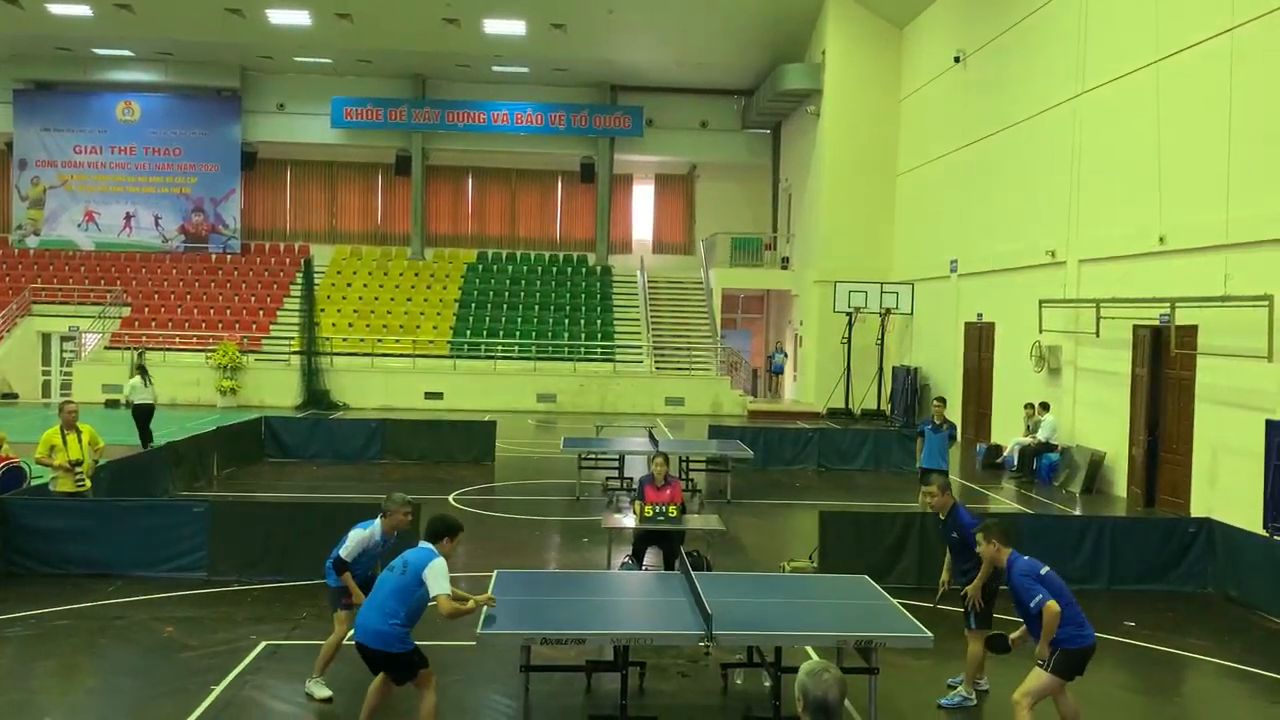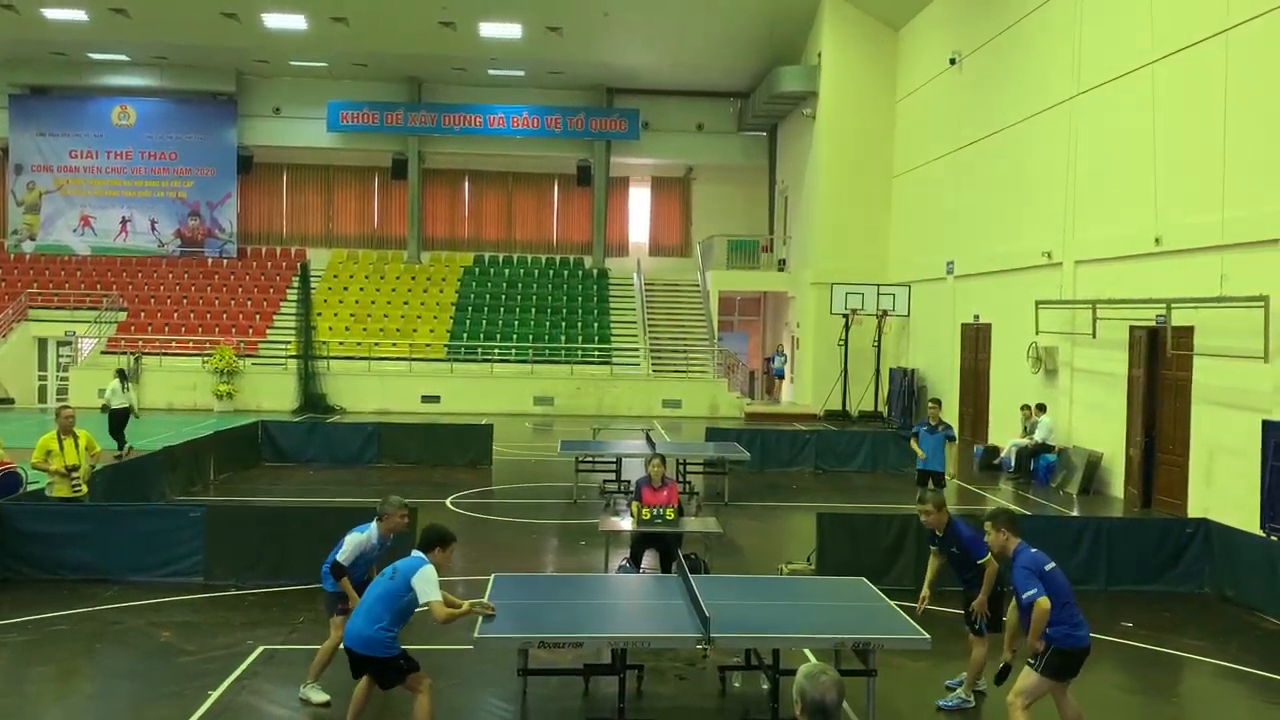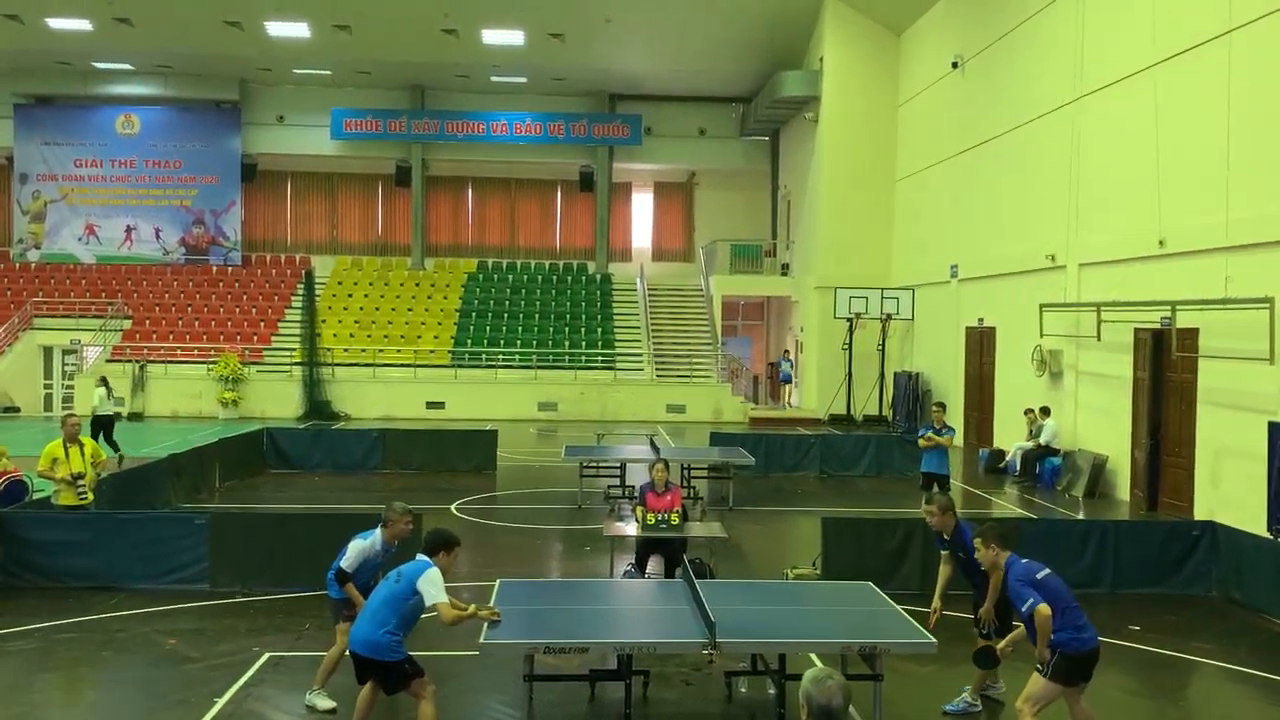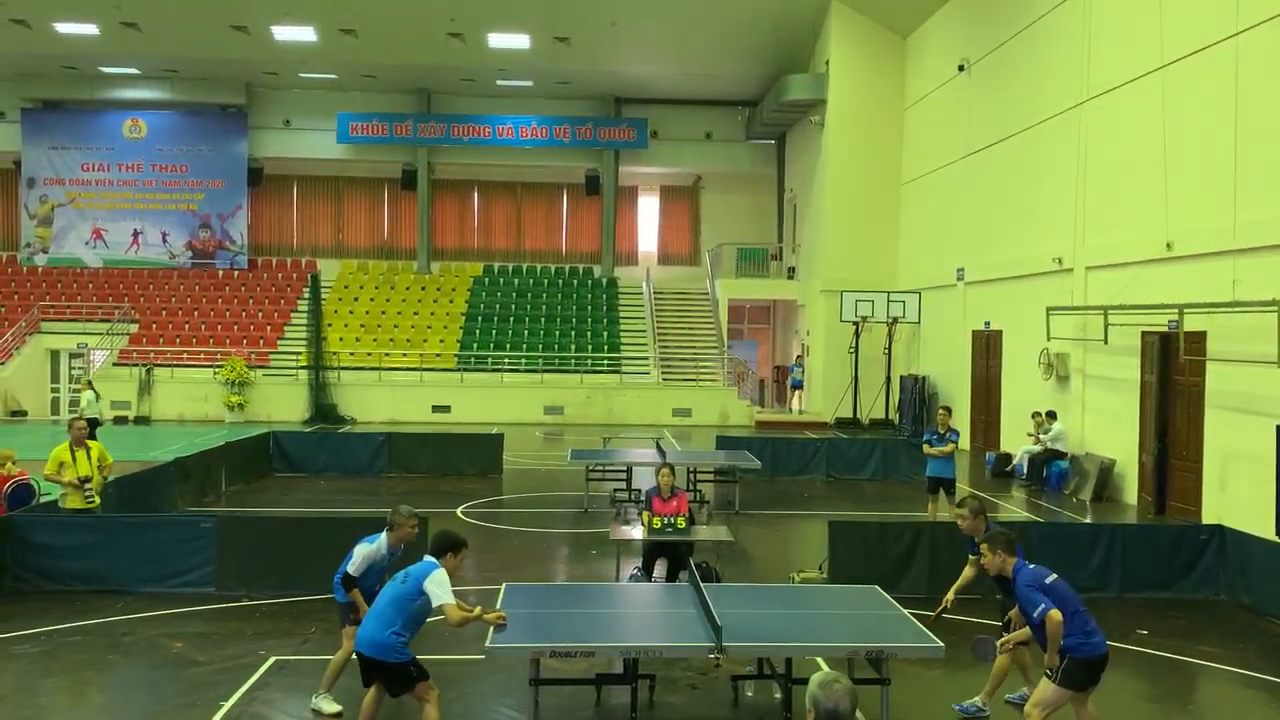
dt=0.4s
person 1, frame 1
left shoulder: (965, 520)
right shoulder: (942, 514)
left wrist: (977, 585)
right wrist: (947, 571)
left hip: (981, 582)
right hip: (967, 579)
left knee: (974, 634)
right knee: (975, 632)
left ankle: (967, 692)
right ankle: (978, 677)
person 1, frame 2
left shoulder: (964, 534)
right shoulder: (934, 530)
left elbow: (992, 566)
right elbow: (936, 555)
left wrist: (983, 598)
right wrist: (926, 586)
left hip: (987, 588)
right hip: (969, 585)
left knee: (979, 638)
right knee: (973, 633)
left ankle: (965, 694)
right ankle: (973, 677)
person 1, frame 3
left shoulder: (969, 538)
right shoulder: (942, 533)
left elbow: (997, 572)
right elbow: (947, 563)
left wrist: (989, 606)
right wrist: (938, 597)
left hip: (996, 593)
right hip: (980, 590)
left knee: (986, 643)
right knee: (985, 640)
left ankle: (972, 699)
right ankle: (991, 681)
person 1, frame 4
right shoulder: (974, 538)
right elbow: (973, 566)
left wrist: (1019, 609)
right wrist: (954, 590)
right hip: (1009, 596)
right knee: (1015, 645)
left ankle: (982, 702)
right ankle: (1031, 690)
person 2, frame 1
left shoulder: (391, 533)
right shoulder: (363, 533)
right elbow: (339, 565)
left wrist: (377, 579)
right wrist: (356, 593)
left hip: (362, 576)
right hip: (340, 579)
right knee: (342, 630)
right ankle: (314, 680)
person 2, frame 2
left shoulder: (387, 536)
right shoulder: (360, 537)
right elbow: (337, 569)
right wrist: (353, 598)
left hip: (358, 580)
right hip: (336, 583)
right knee: (338, 635)
right ankle: (309, 686)
person 2, frame 3
left shoulder: (391, 542)
right shoulder: (363, 544)
right elbow: (341, 576)
right wrist: (360, 602)
left hip: (364, 587)
right hip: (342, 590)
right knee: (344, 642)
right ankle: (315, 693)
person 2, frame 4
left shoulder: (397, 546)
right shoulder: (369, 547)
right elbow: (348, 580)
right wrist: (363, 608)
left hip: (371, 591)
right hip: (349, 594)
right knee: (350, 646)
right ankle: (320, 696)
person 3, frame 1
left shoulder: (1019, 573)
right shoulder: (1024, 564)
left elbow: (1052, 610)
left wrist: (1043, 645)
right wrist: (1021, 634)
left hip: (1068, 644)
right hip: (1081, 640)
left knee: (1022, 701)
right knee: (1057, 690)
person 3, frame 2
left shoulder: (1022, 565)
right shoulder: (1030, 556)
left elbow: (1043, 606)
right elbow: (1016, 606)
left wrist: (1033, 641)
right wrist: (1008, 647)
left hip: (1058, 644)
right hip: (1076, 640)
left knee: (1016, 702)
right knee: (1059, 693)
person 3, frame 3
left shoulder: (1015, 577)
right shoulder: (1026, 566)
left elbow: (1044, 613)
left wrist: (1041, 649)
right wrist: (1009, 640)
left hip: (1068, 649)
right hip: (1086, 644)
right knee: (1074, 699)
person 3, frame 4
left shoulder: (1024, 583)
right shoulder: (1033, 571)
left elbow: (1055, 619)
left wrist: (1051, 656)
right wrist: (1012, 638)
left hip: (1078, 654)
right hip: (1095, 649)
right knee: (1080, 702)
person 4, frame 1
left shoulder: (412, 555)
right shoulder: (435, 561)
right elbow: (446, 609)
left wrist: (472, 598)
right wrist: (470, 608)
left hip: (363, 631)
right hip: (389, 637)
left knee: (387, 675)
right knee: (428, 685)
person 4, frame 2
left shoulder: (406, 564)
right shoulder: (424, 568)
left elbow: (436, 595)
right elbow: (441, 615)
left wrist: (470, 606)
right wrist: (464, 611)
left hip: (353, 637)
right hip: (377, 642)
left knee: (371, 677)
right knee: (422, 687)
person 4, frame 3
left shoulder: (411, 568)
right shoulder: (429, 571)
left elbow: (442, 600)
right elbow: (448, 617)
left wrist: (477, 613)
right wrist: (470, 614)
left hip: (357, 641)
right hip: (382, 646)
left knee: (375, 683)
right knee: (426, 693)
person 4, frame 4
left shoulder: (418, 569)
right shoulder: (435, 572)
left elbow: (449, 602)
right elbow: (454, 619)
left wrist: (485, 617)
right wrist: (476, 616)
left hip: (364, 642)
right hip: (388, 647)
left knee: (379, 687)
right knee: (430, 697)
